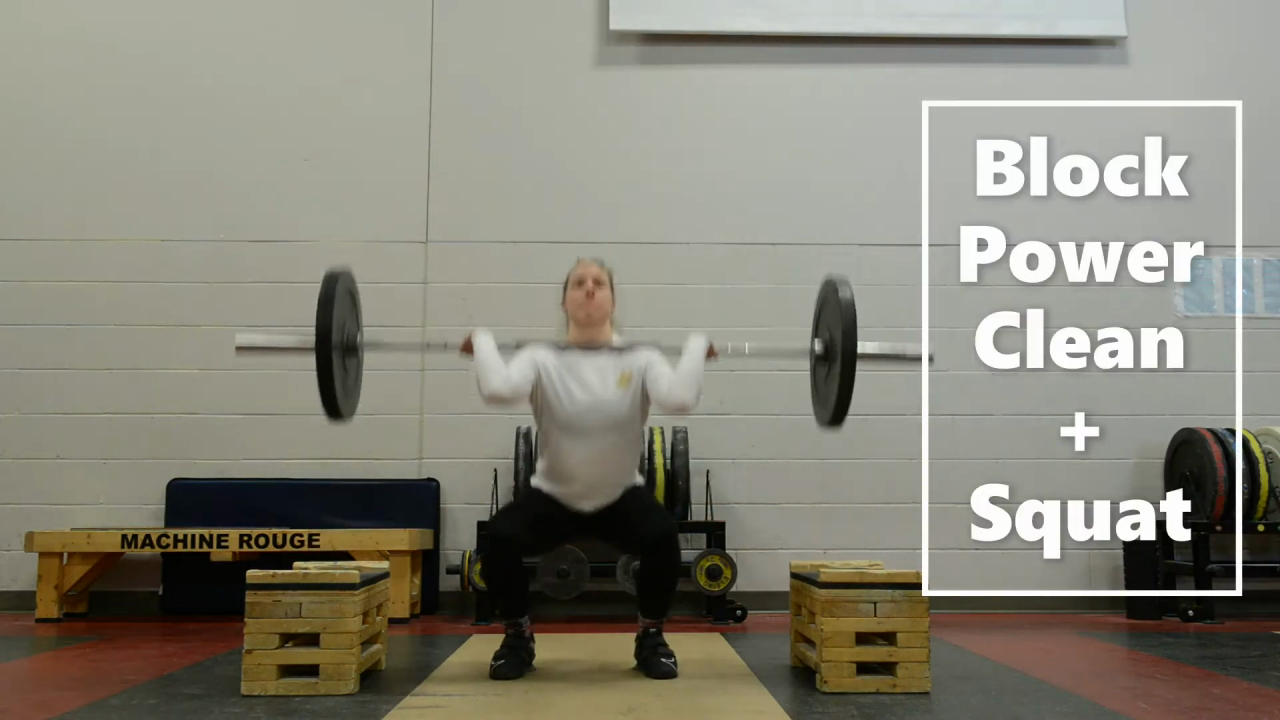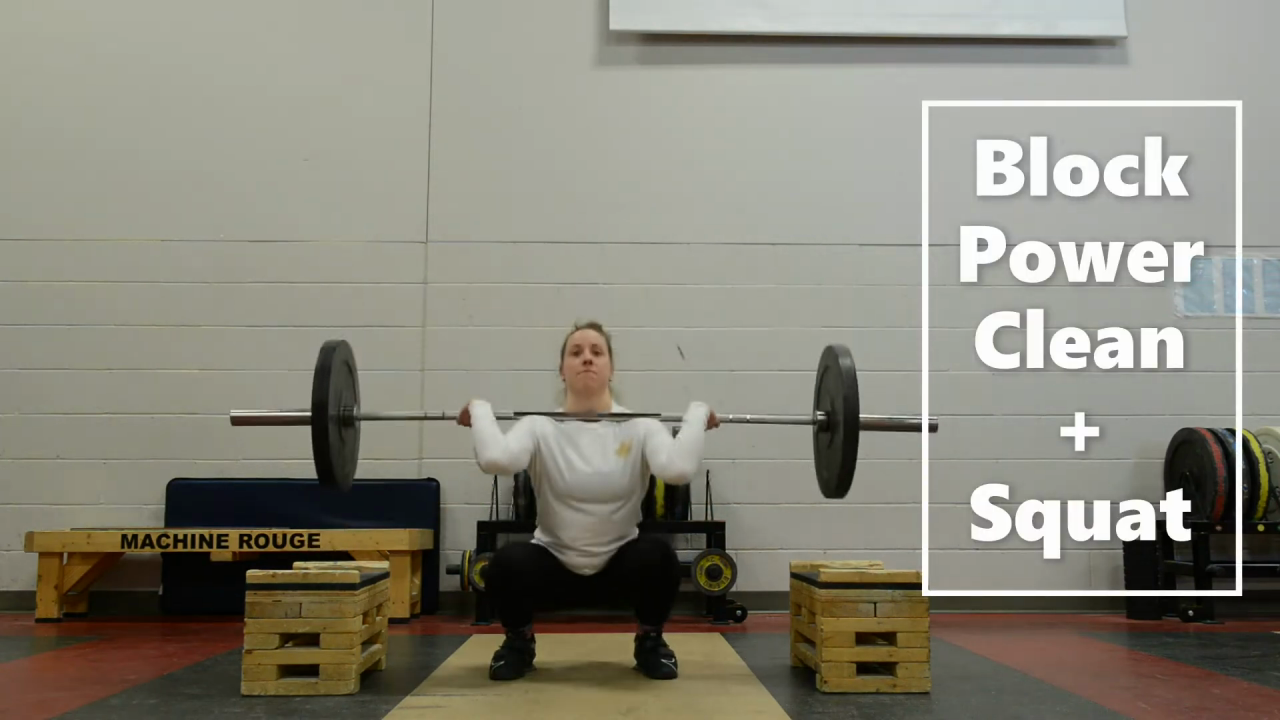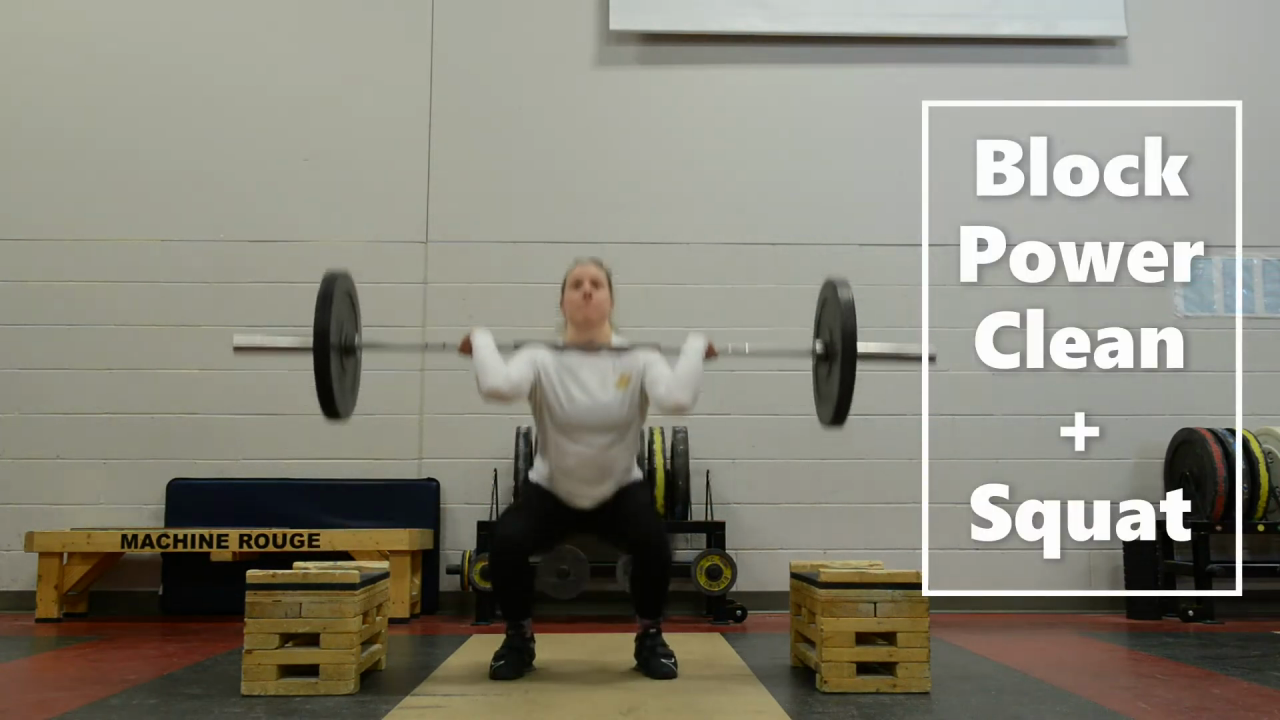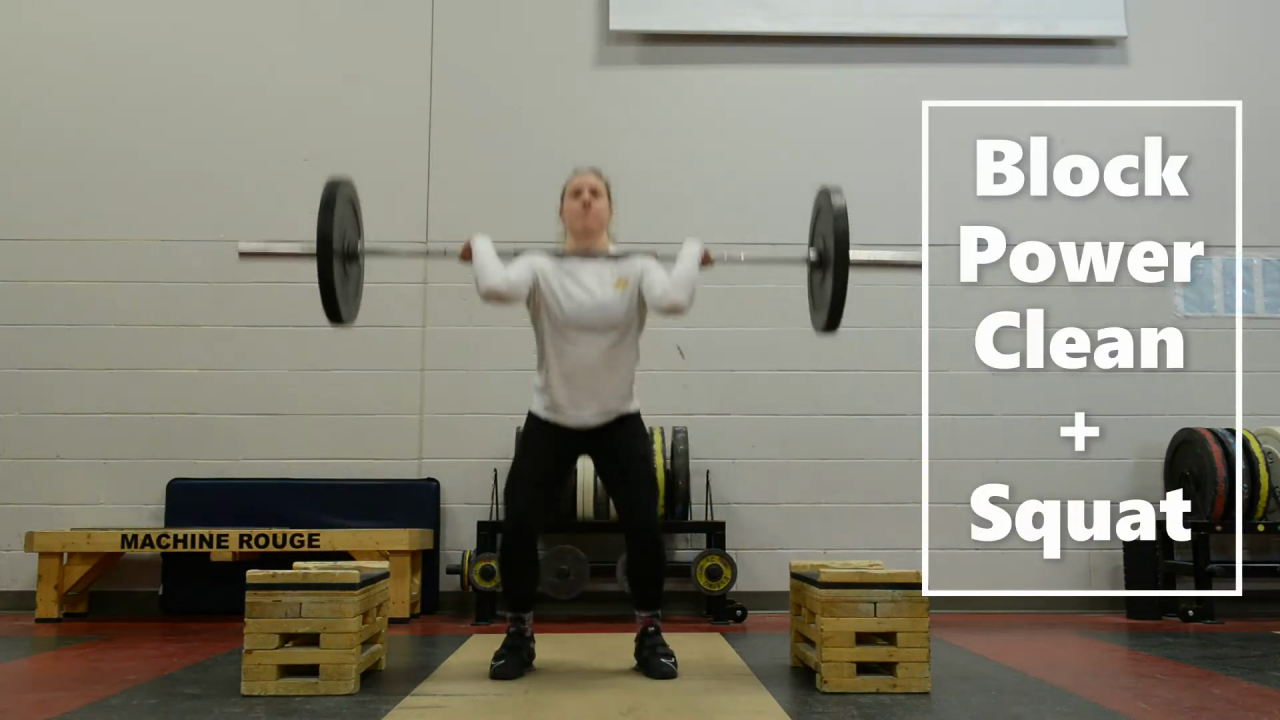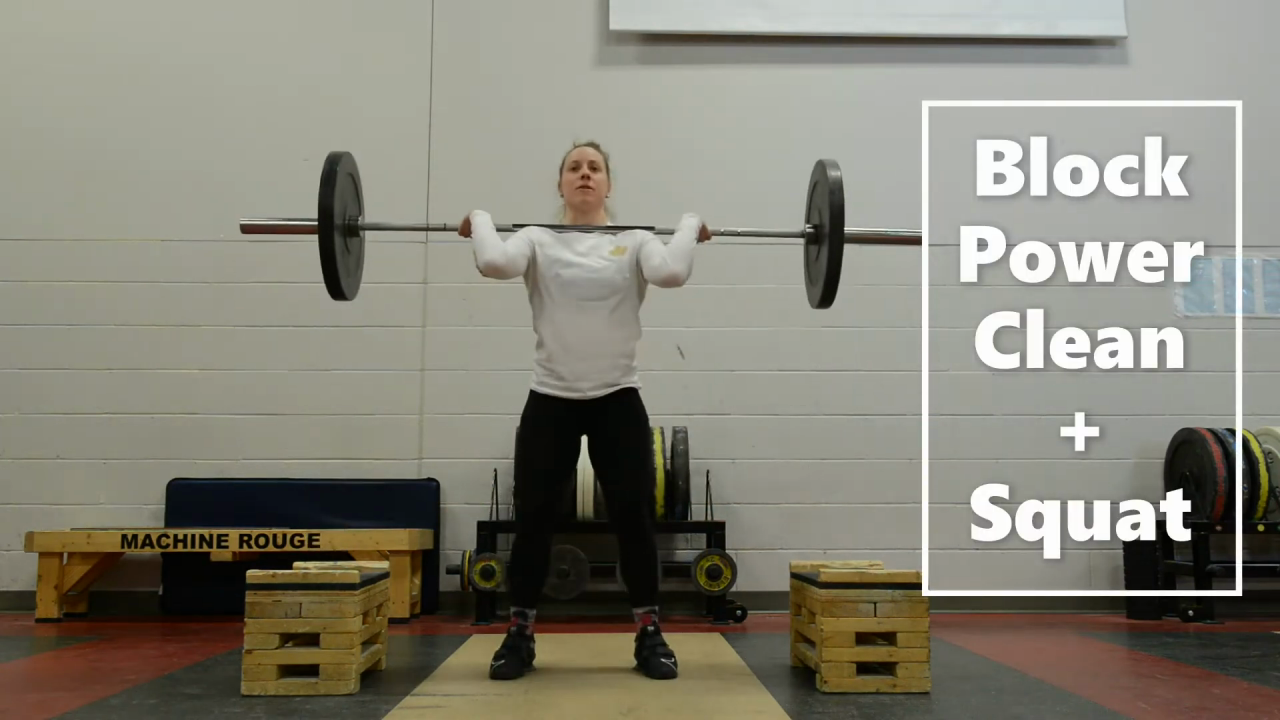
dt=0.3s
person 1, frame 1
left shoulder: (640, 360)
right shoulder: (541, 359)
left elbow: (679, 398)
right elbow: (499, 390)
left wrist: (695, 346)
right wrist: (483, 341)
left hip: (621, 494)
right hip: (553, 495)
left knee: (662, 537)
right knee: (501, 538)
left ankle: (650, 635)
right ankle: (518, 637)
person 1, frame 2
left shoulder: (639, 428)
right shoulder: (540, 429)
left elbow: (679, 470)
right elbow: (496, 460)
left wrist: (696, 415)
right wrist: (481, 411)
left hip: (618, 560)
right hip: (554, 562)
left knee: (659, 559)
right knee: (506, 563)
left ankle: (650, 639)
right ankle: (519, 640)
person 1, frame 3
left shoulder: (638, 360)
right shoulder: (540, 360)
left elbow: (677, 398)
right elbow: (497, 387)
left wrist: (695, 346)
right wrist: (481, 340)
left hip: (619, 491)
right hip: (551, 493)
left knee: (653, 542)
right knee: (507, 542)
left ankle: (649, 636)
right ankle: (519, 637)
person 1, frame 4
left shoulder: (636, 267)
right shoulder: (540, 266)
left elbow: (674, 300)
right elbow: (495, 288)
left wrist: (691, 253)
right wrist: (481, 246)
left hip: (619, 422)
right hip: (550, 422)
left knee: (643, 526)
right knee: (519, 525)
left ankle: (649, 635)
right ankle: (518, 636)
person 1, frame 5
left shoulder: (634, 240)
right shoulder: (538, 239)
left elbow: (672, 272)
right elbow: (494, 263)
left wrist: (689, 227)
right wrist: (481, 222)
left hip: (617, 400)
right hip: (550, 400)
left knee: (634, 518)
right knee: (533, 520)
left ankle: (648, 634)
right ankle: (520, 634)
